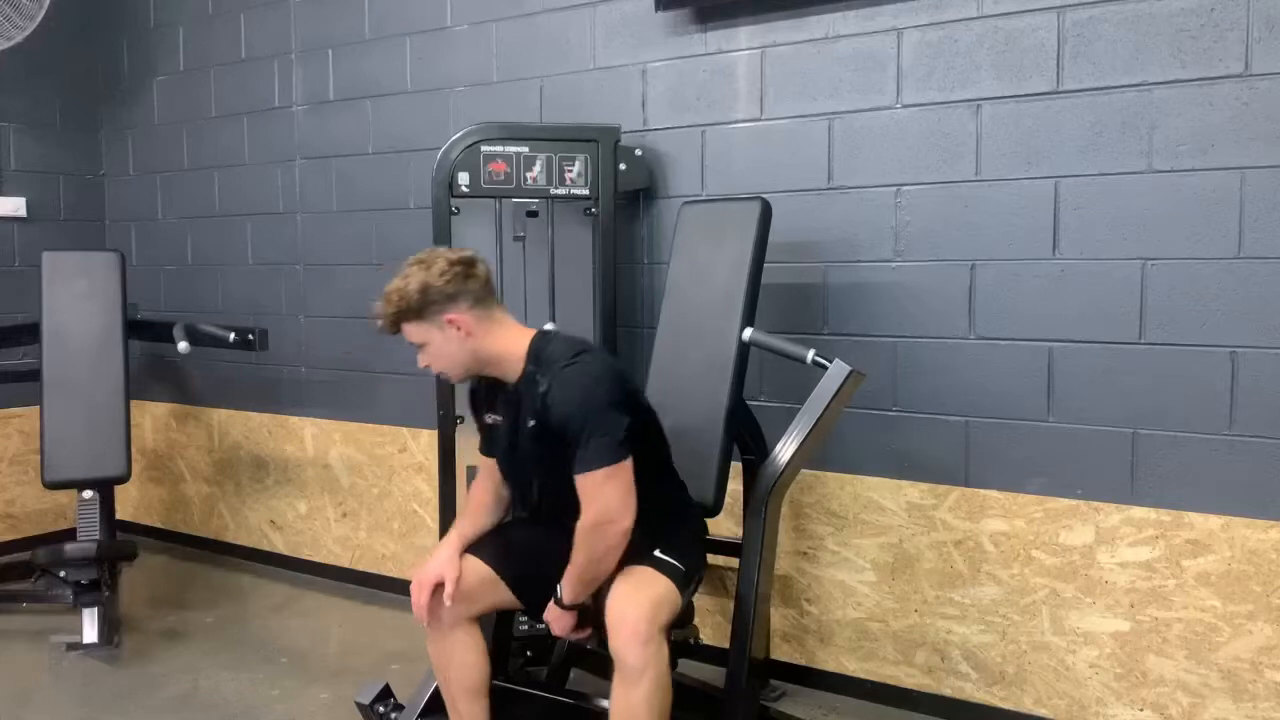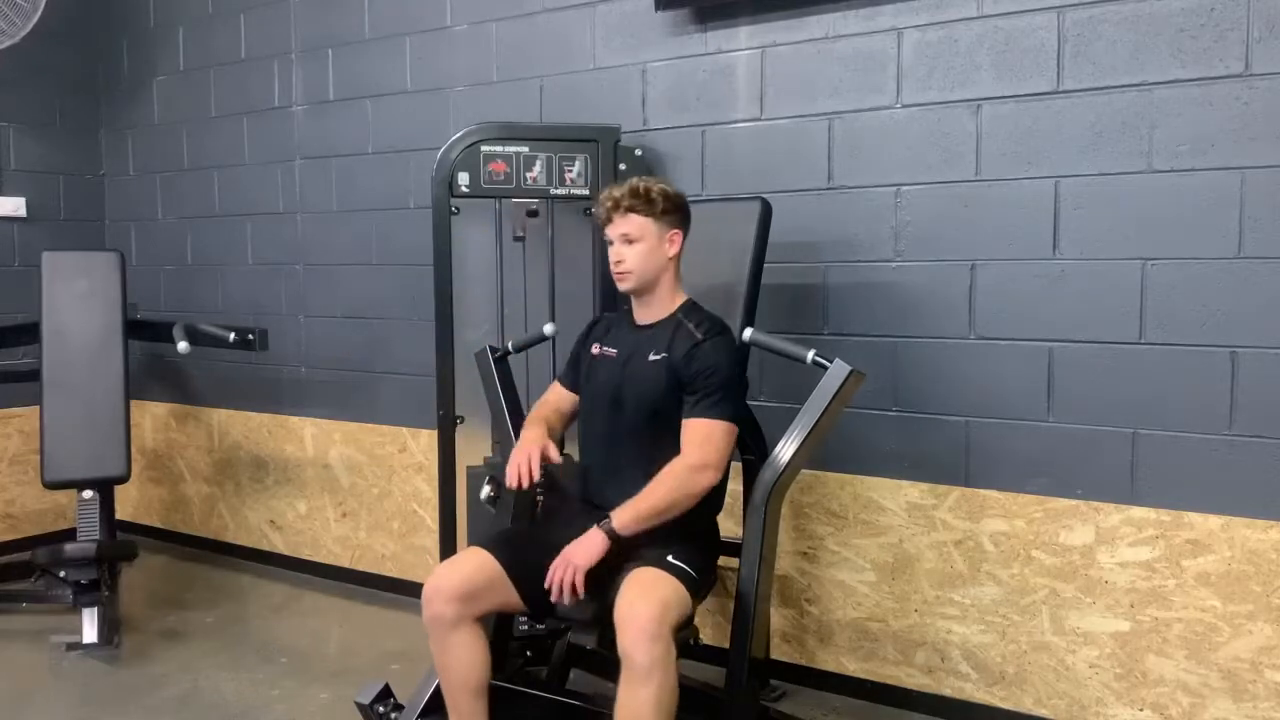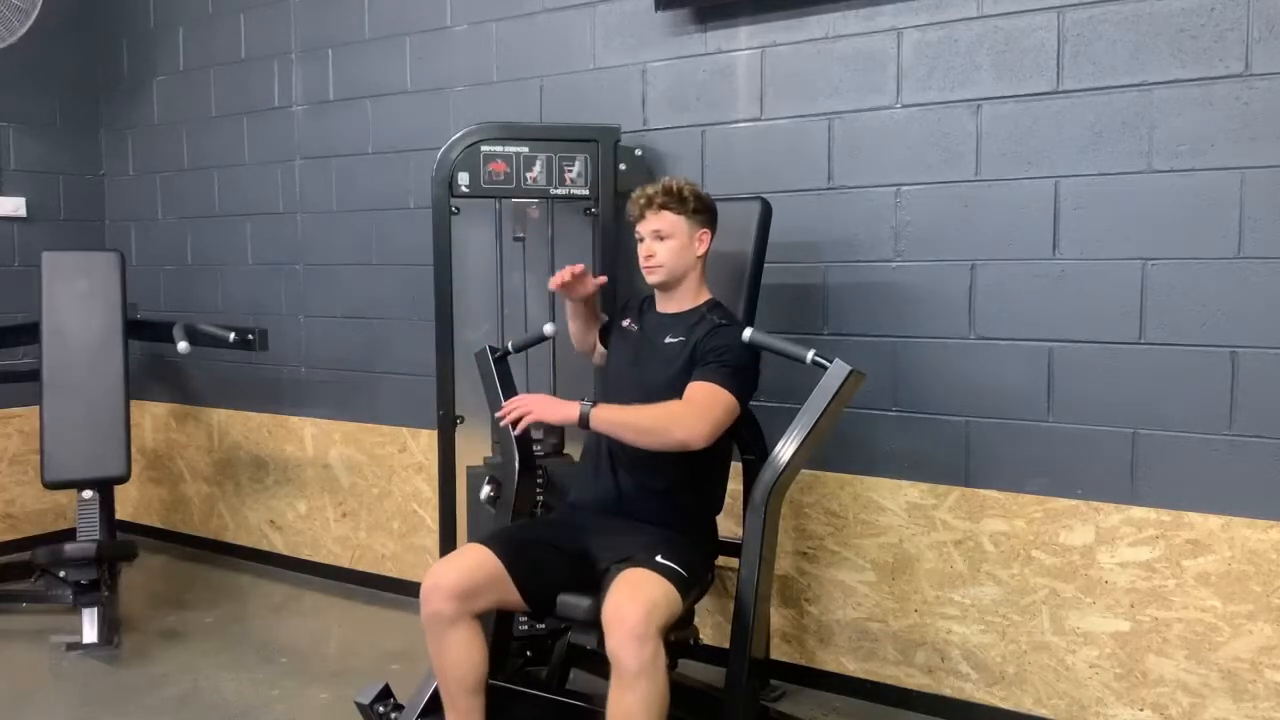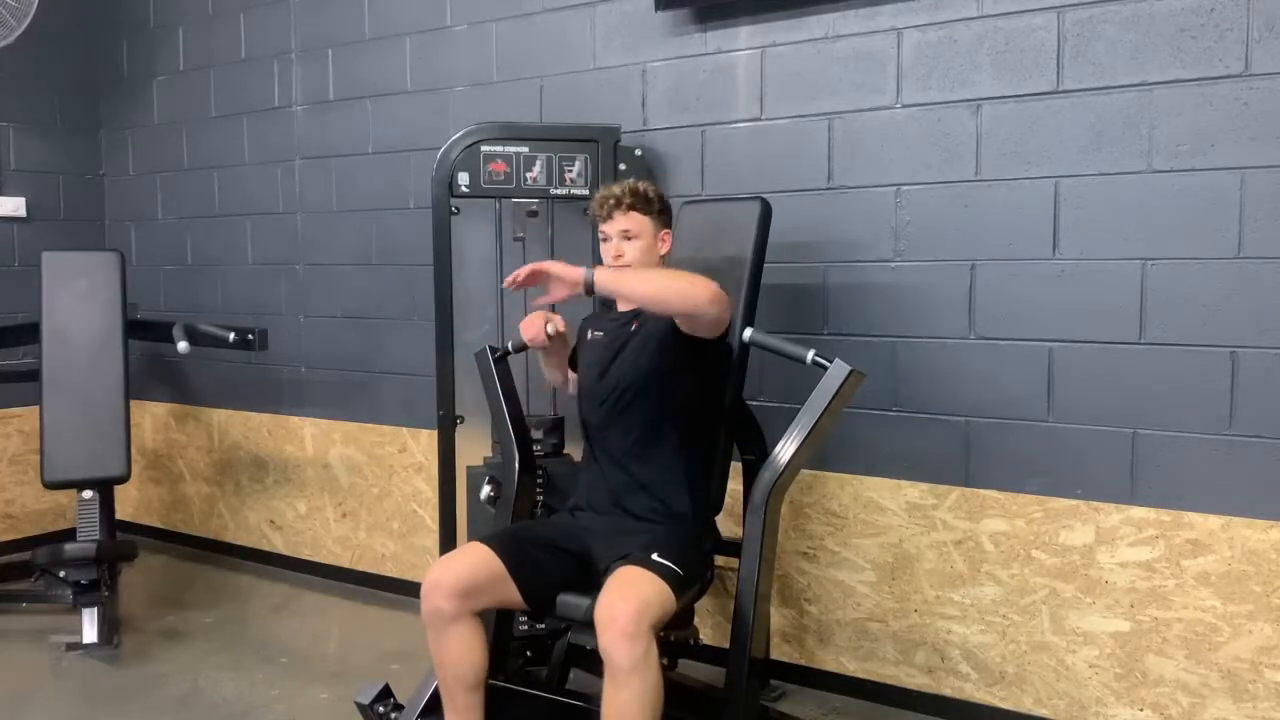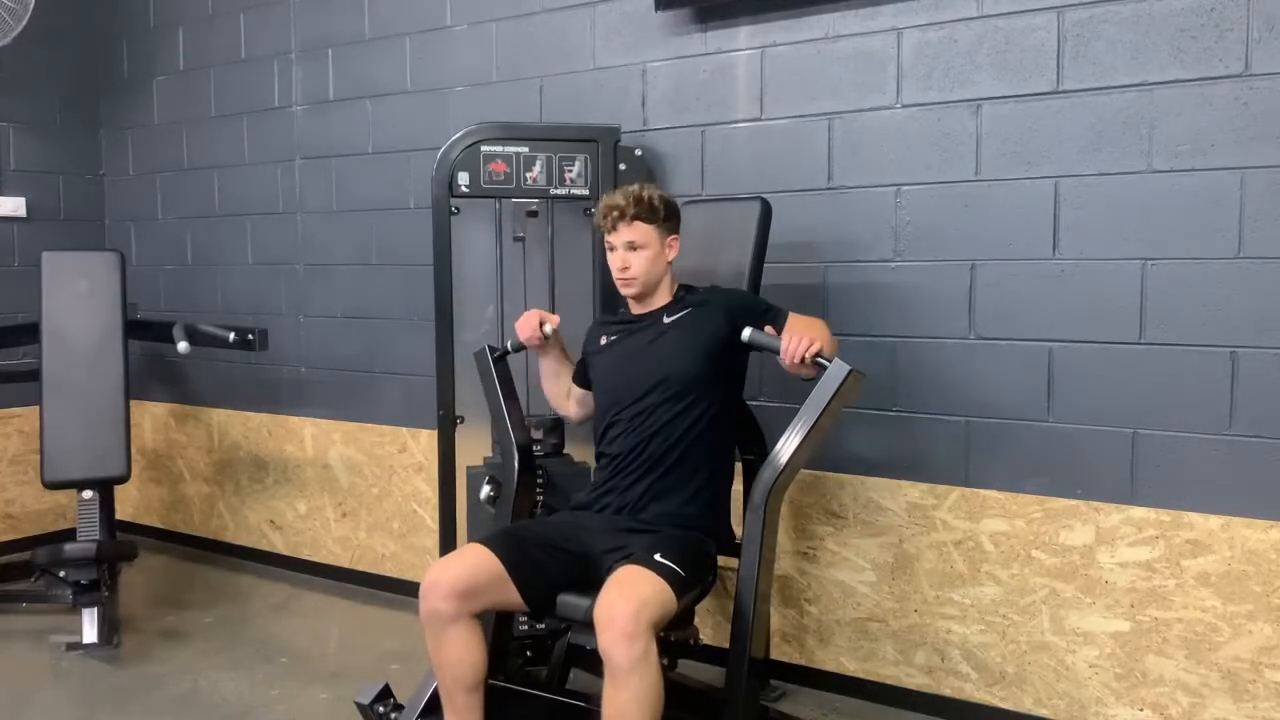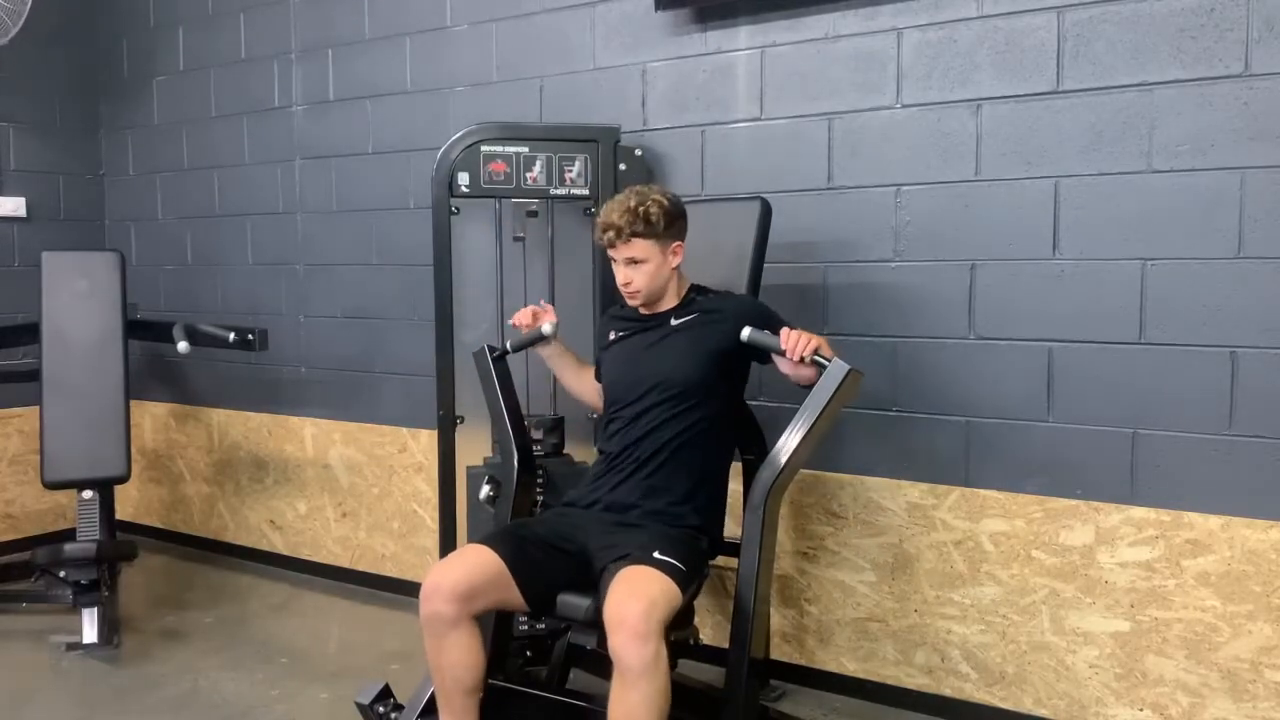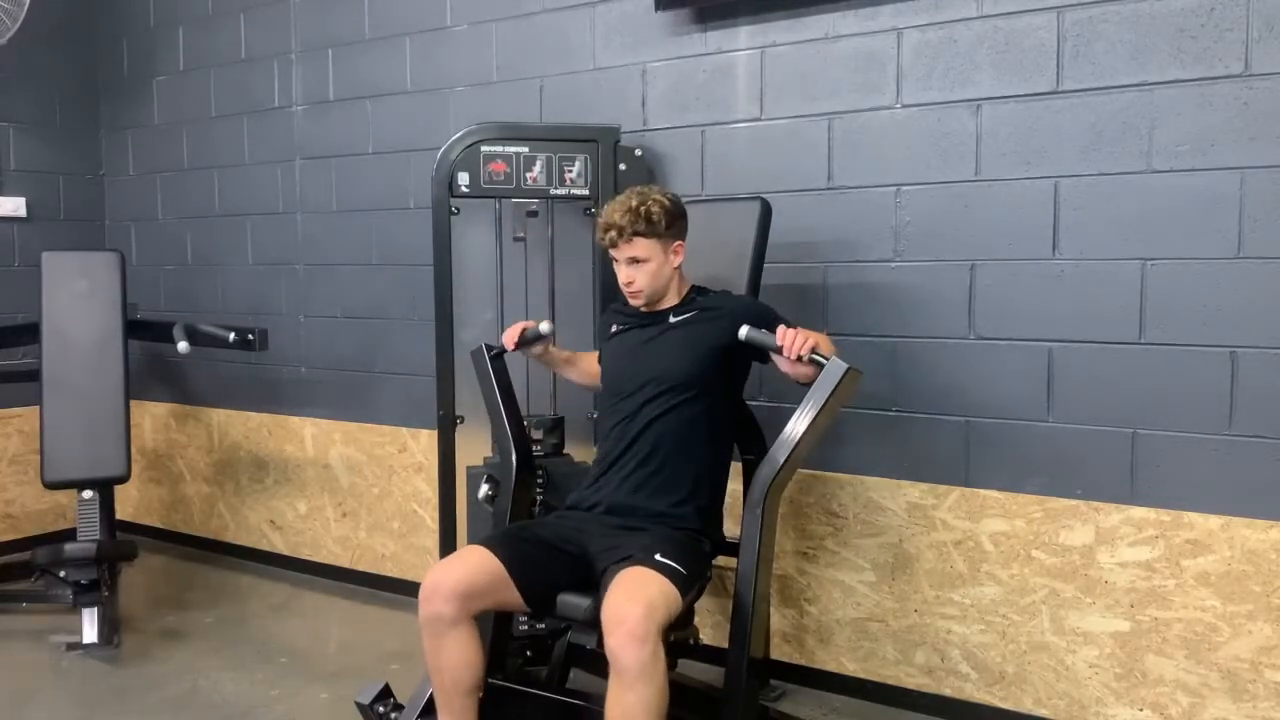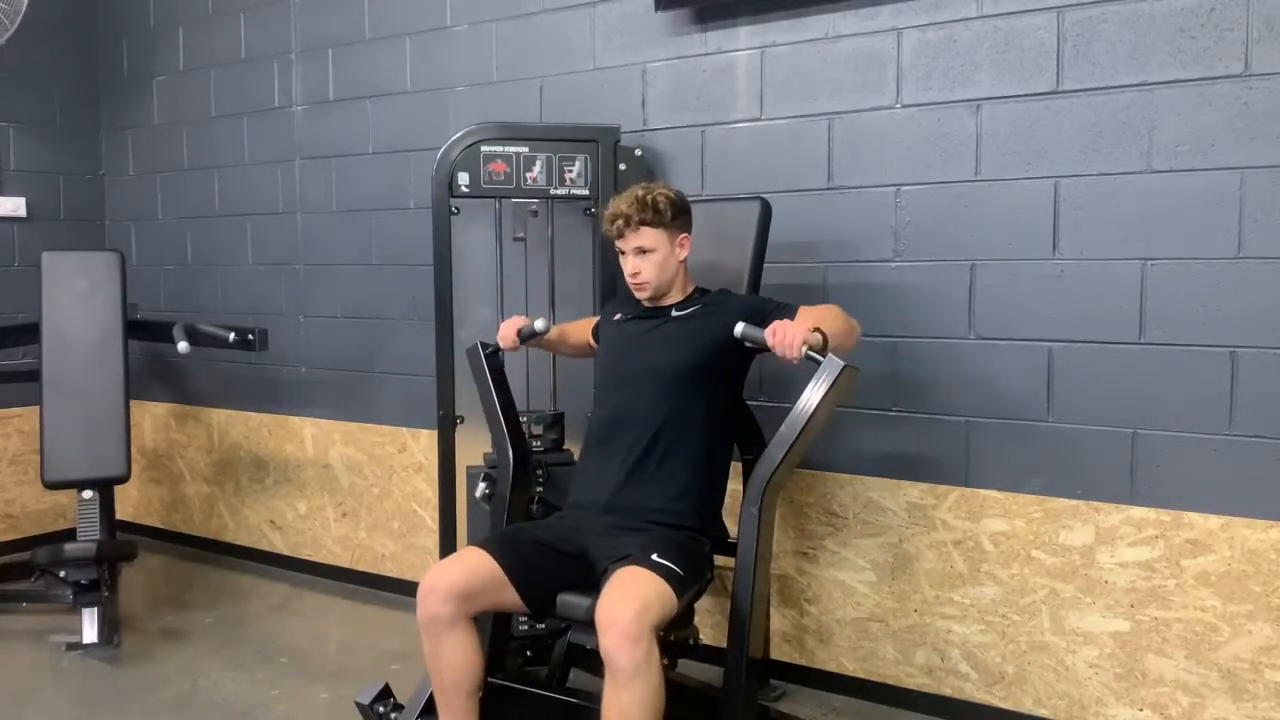
dt=0.5s
person 1, frame 1
left shoulder: (579, 381)
right shoulder: (489, 386)
left elbow: (611, 520)
right elbow: (494, 483)
left wrist: (570, 601)
right wrist: (451, 546)
left hip: (656, 534)
left knee: (630, 627)
right knee: (442, 599)
person 1, frame 2
left shoulder: (708, 346)
right shoulder: (601, 330)
left elbow: (700, 468)
right elbow: (558, 405)
left wrist: (605, 533)
right wrist: (531, 433)
left hip: (668, 533)
right hip: (585, 523)
left knee: (640, 620)
right knee: (444, 592)
person 1, frame 3
left shoulder: (724, 338)
right shoulder: (633, 313)
left elbow: (692, 427)
right elbow: (588, 344)
left wrist: (575, 411)
right wrist: (575, 299)
left hip: (667, 531)
right hip: (586, 516)
left knee: (629, 622)
right knee: (443, 589)
person 1, frame 4
left shoulder: (685, 319)
right shoulder: (596, 327)
left elbow: (703, 297)
left wrist: (584, 277)
right wrist: (547, 341)
left hip: (665, 532)
right hip: (584, 519)
left knee: (621, 620)
right knee: (443, 587)
person 1, frame 5
left shoulder: (717, 312)
right shoulder: (603, 333)
left elbow: (810, 339)
left wrist: (808, 341)
right wrist: (546, 347)
left hip: (672, 533)
right hip: (589, 521)
left knee: (621, 619)
right knee: (442, 589)
person 1, frame 6
left shoulder: (726, 316)
right shoulder: (614, 324)
left elbow: (813, 364)
left wrist: (807, 352)
right wrist: (548, 346)
left hip: (665, 528)
right hip: (584, 514)
left knee: (631, 621)
right knee: (443, 590)
person 1, frame 7
left shoulder: (726, 315)
right shoulder: (616, 319)
left elbow: (816, 356)
left wrist: (806, 351)
right wrist: (543, 353)
left hip: (666, 530)
right hip: (583, 518)
left knee: (628, 622)
right knee: (441, 591)
person 1, frame 8
left shoulder: (725, 314)
right shoulder: (619, 312)
left elbow: (844, 327)
right elbow: (582, 337)
left wrist: (806, 332)
right wrist: (536, 334)
left hip: (665, 532)
right hip: (580, 520)
left knee: (622, 622)
right knee: (440, 592)
